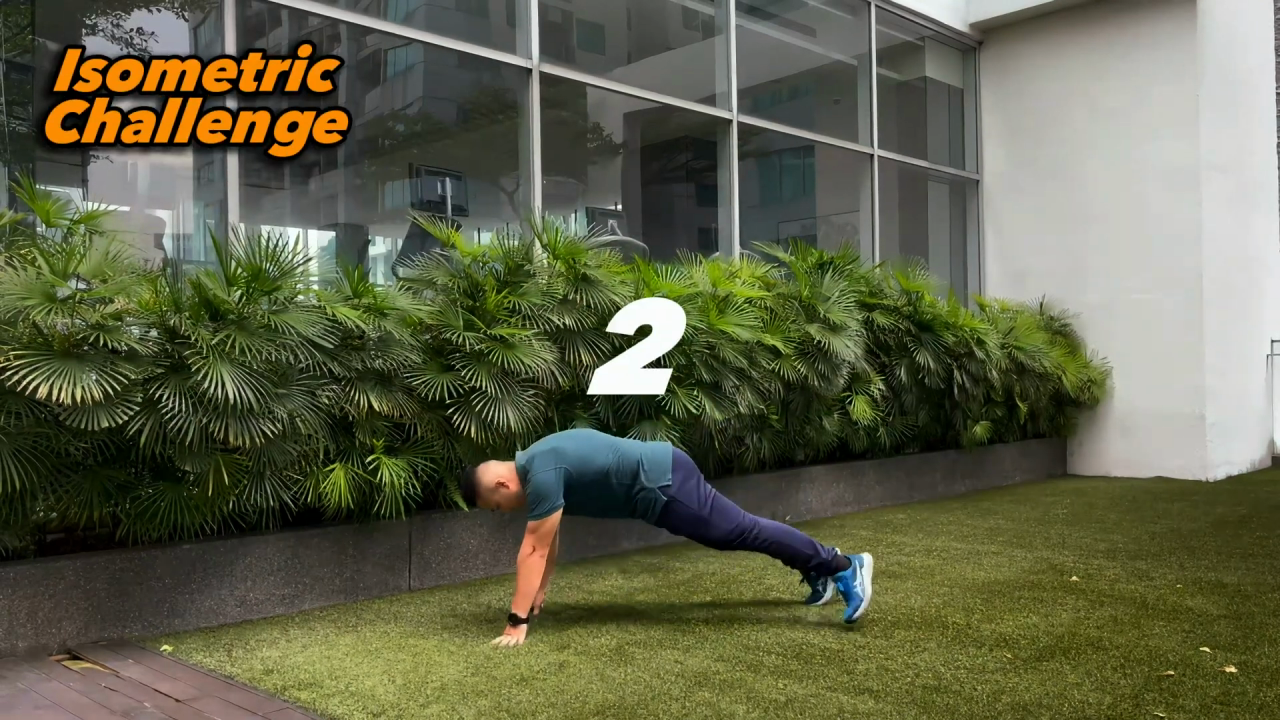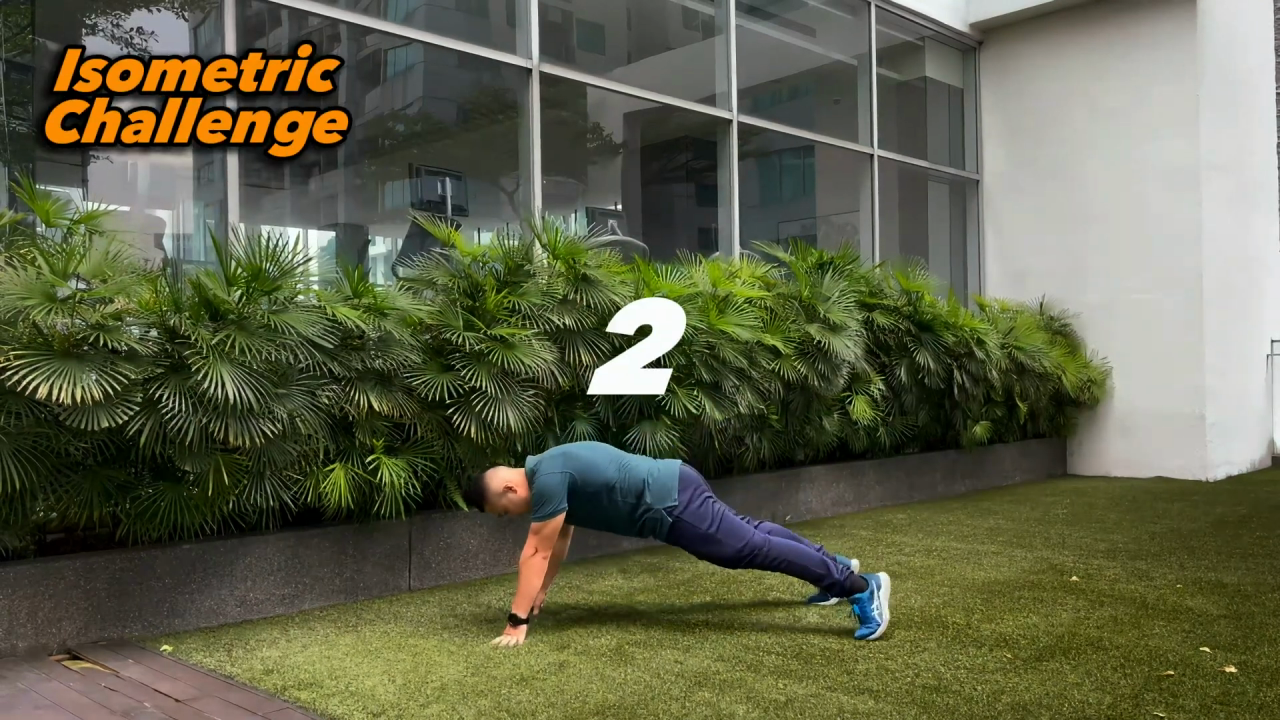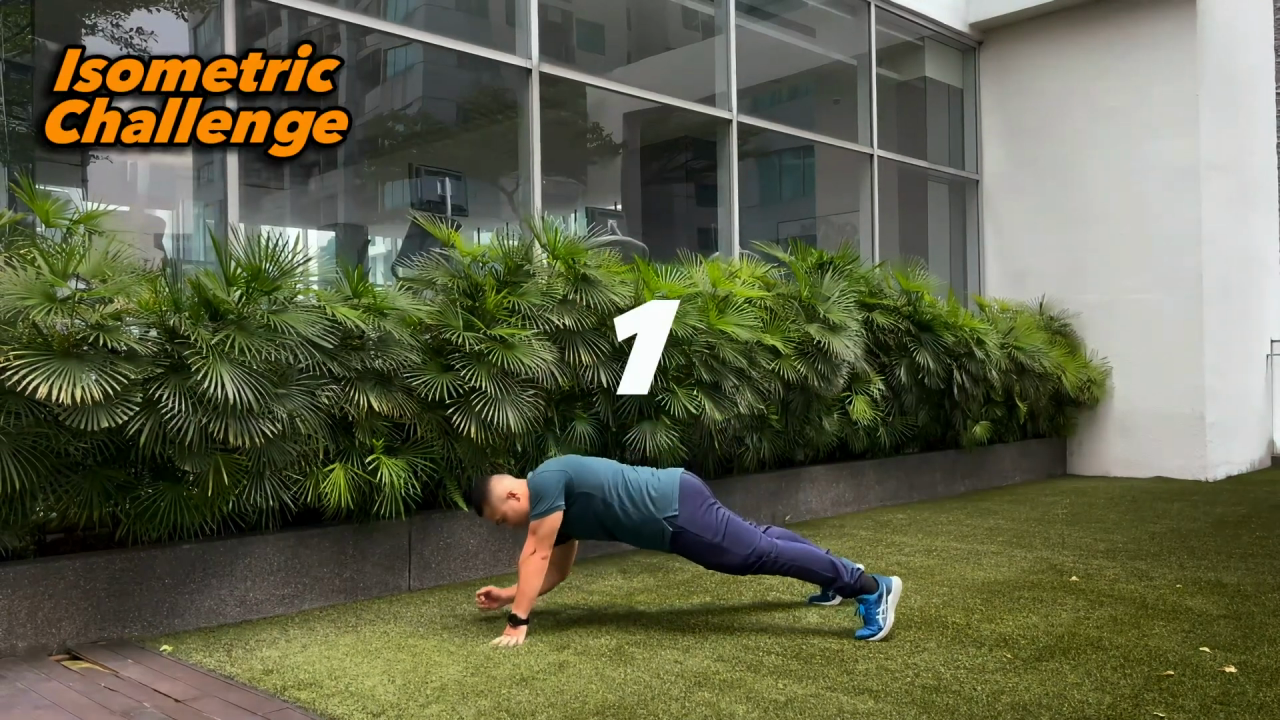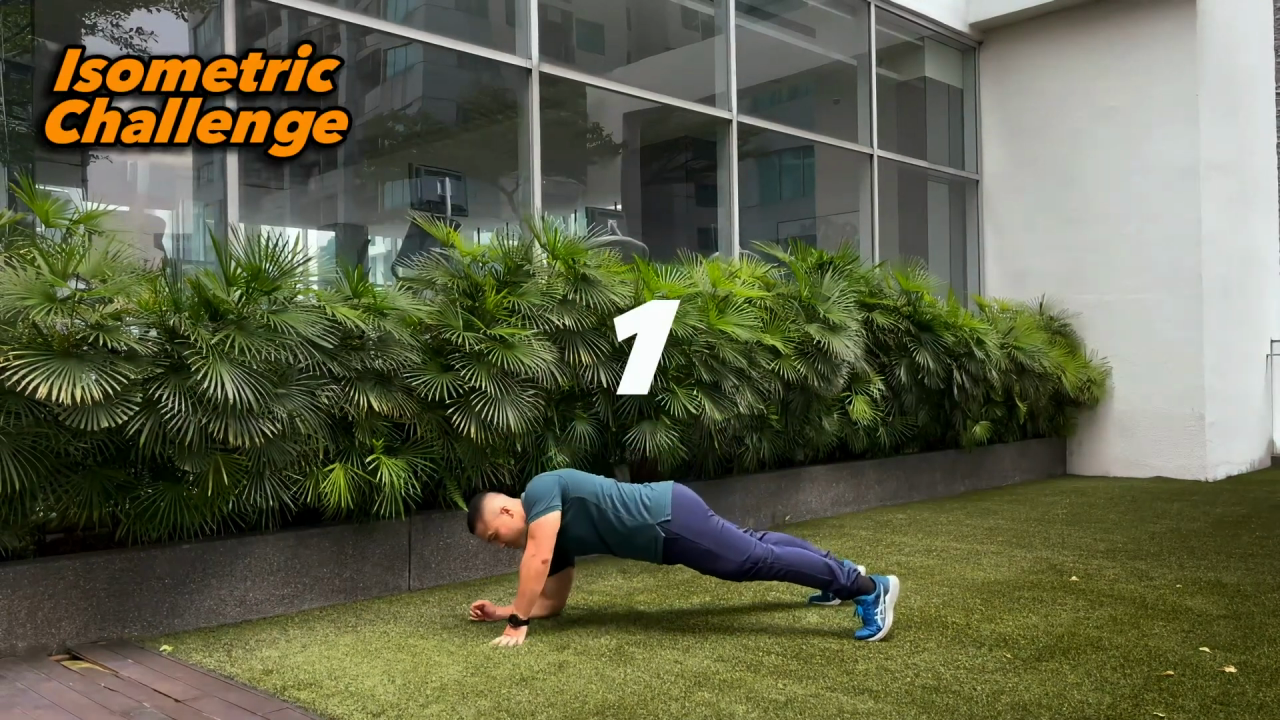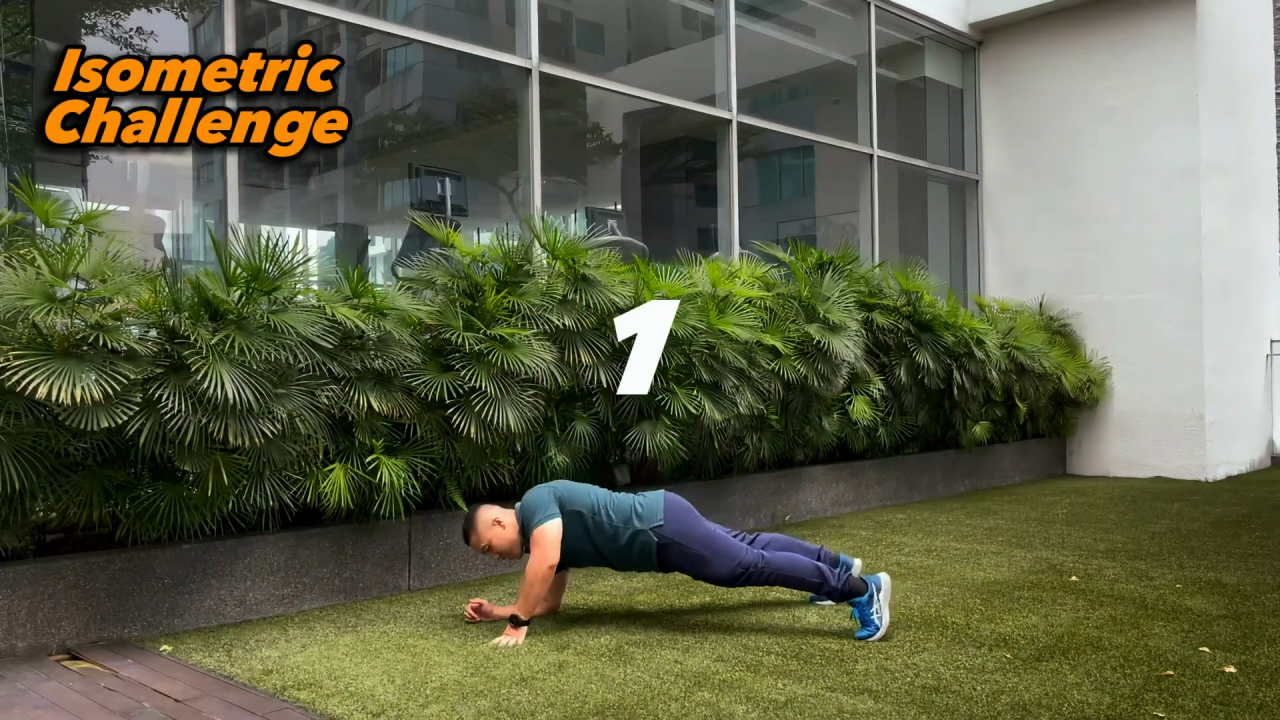
dt=0.3s
person 1, frame 1
left shoulder: (541, 477)
right shoulder: (537, 462)
left elbow: (534, 550)
right elbow: (549, 541)
left wrist: (518, 621)
right wrist: (539, 592)
left hip: (660, 483)
right hip: (661, 471)
left knee: (738, 532)
right knee: (731, 523)
left ankle: (846, 568)
right ankle: (823, 560)
person 1, frame 2
left shoulder: (547, 481)
right shoulder: (548, 470)
left elbow: (536, 553)
right elbow: (559, 541)
left wrist: (517, 621)
right wrist: (540, 592)
left hip: (670, 503)
right hip: (671, 485)
left knee: (751, 550)
right knee: (748, 532)
left ankle: (861, 589)
right ankle: (834, 564)
person 1, frame 3
left shoulder: (546, 481)
right shoulder: (559, 503)
left elbow: (536, 555)
right elbow: (557, 567)
left wrist: (518, 621)
right wrist: (509, 595)
left hip: (676, 511)
right hip: (673, 499)
left knee: (760, 554)
right knee: (755, 539)
left ankle: (872, 588)
right ankle: (840, 572)
person 1, frame 4
left shoulder: (541, 490)
right shoulder: (558, 532)
left elbow: (536, 559)
right elbow: (553, 600)
left wrist: (517, 623)
right wrist: (503, 610)
left hip: (669, 520)
right hip: (667, 519)
left knee: (757, 561)
right knee: (753, 544)
left ankle: (868, 589)
right ankle: (839, 568)
person 1, frame 5
left shoulder: (536, 504)
right shoulder: (541, 535)
left elbow: (547, 562)
right elbow: (550, 600)
left wrist: (517, 622)
right wrist: (498, 612)
left hip: (662, 528)
right hip: (660, 529)
left knee: (748, 566)
right knee: (748, 545)
left ankle: (860, 589)
right ankle: (836, 563)
